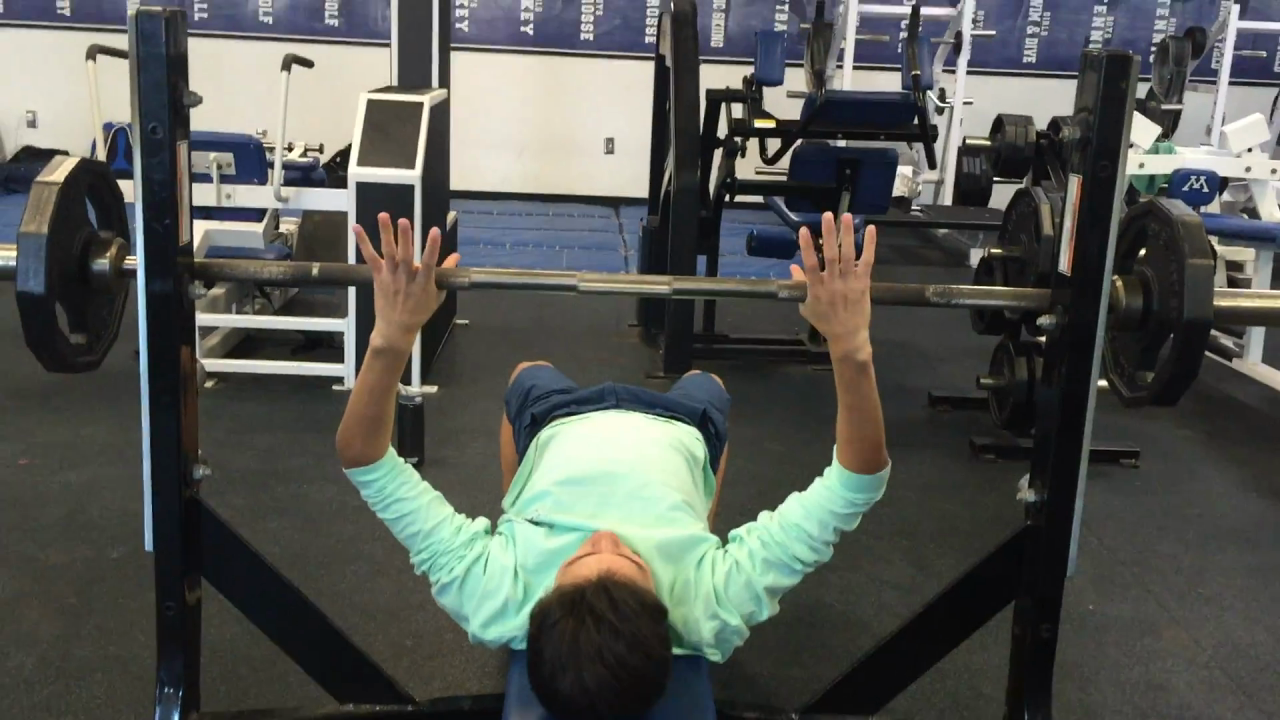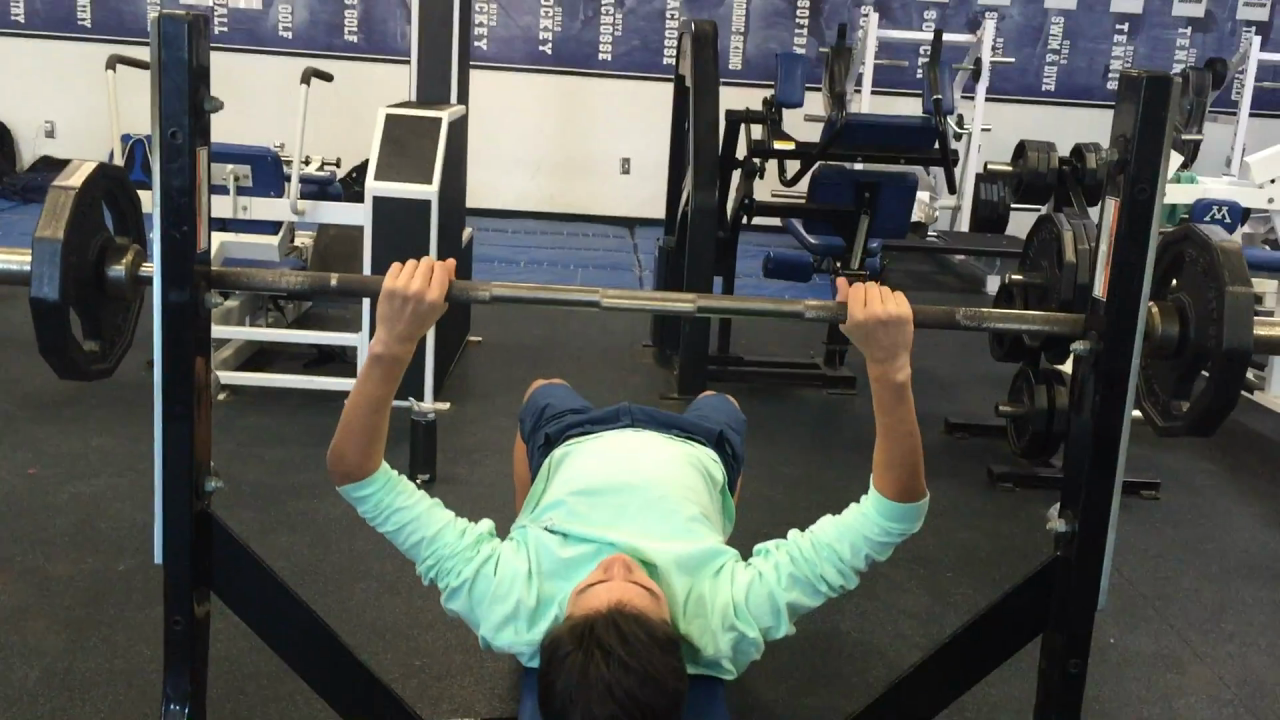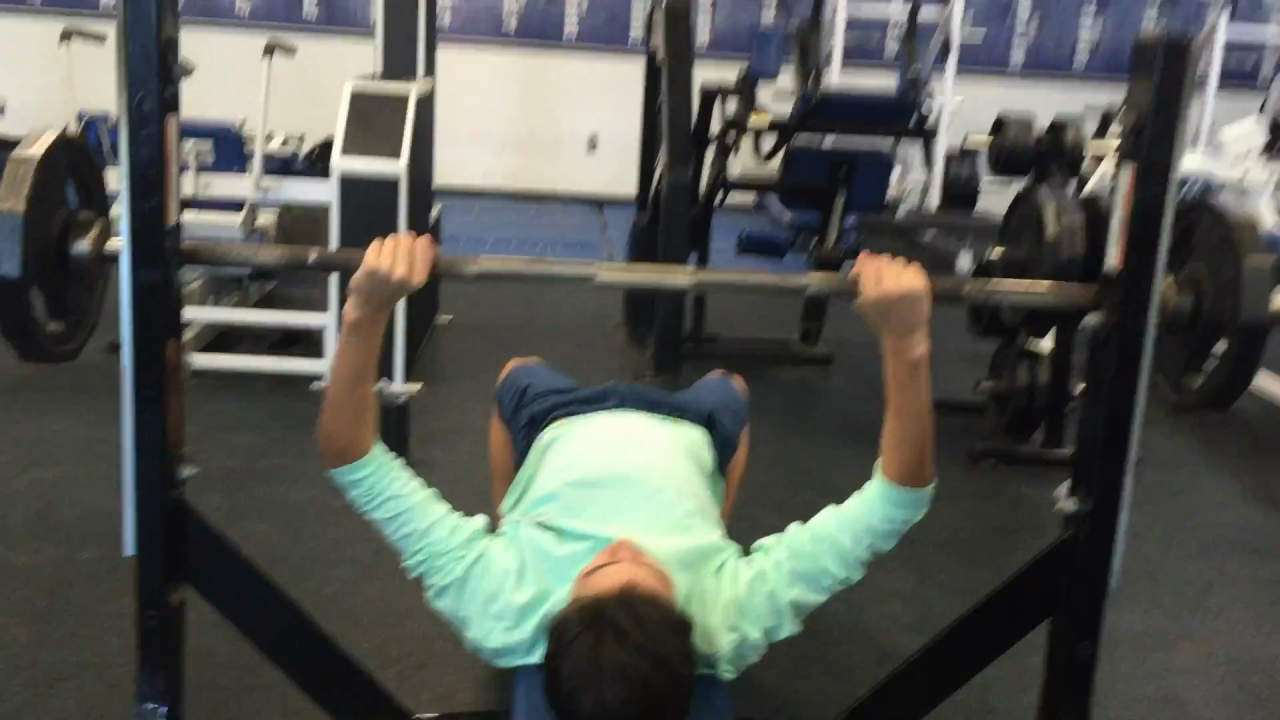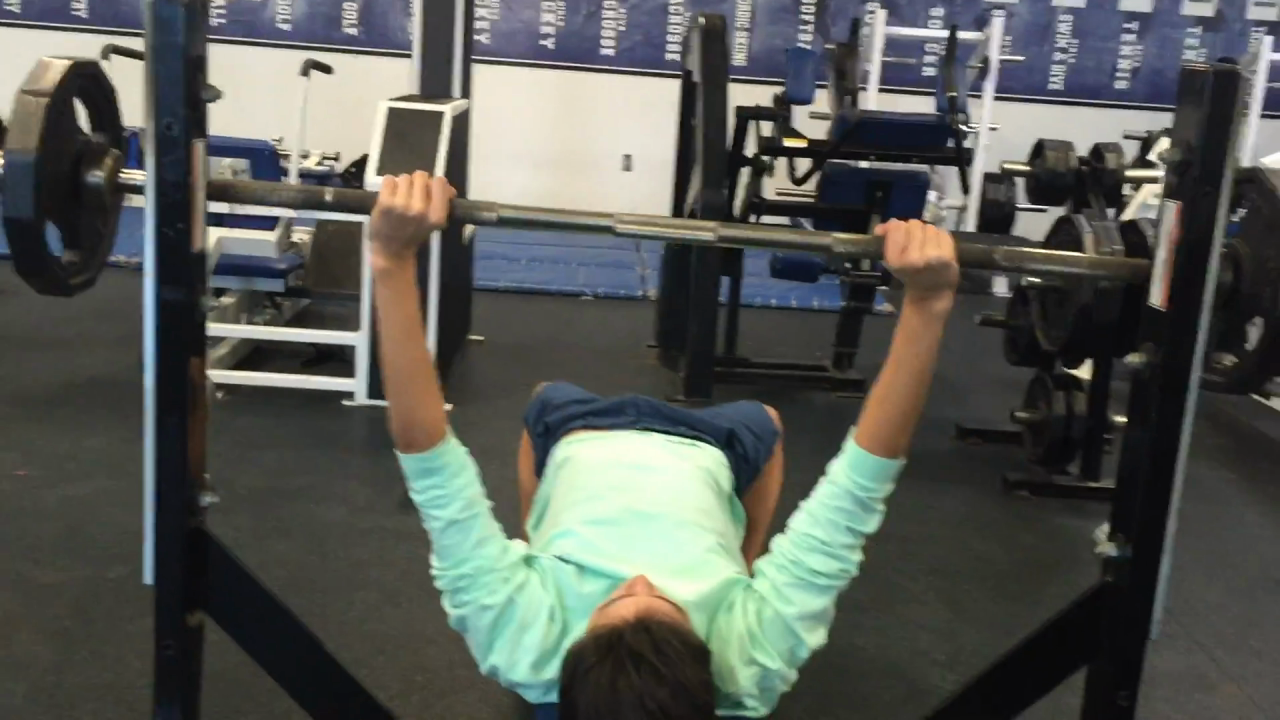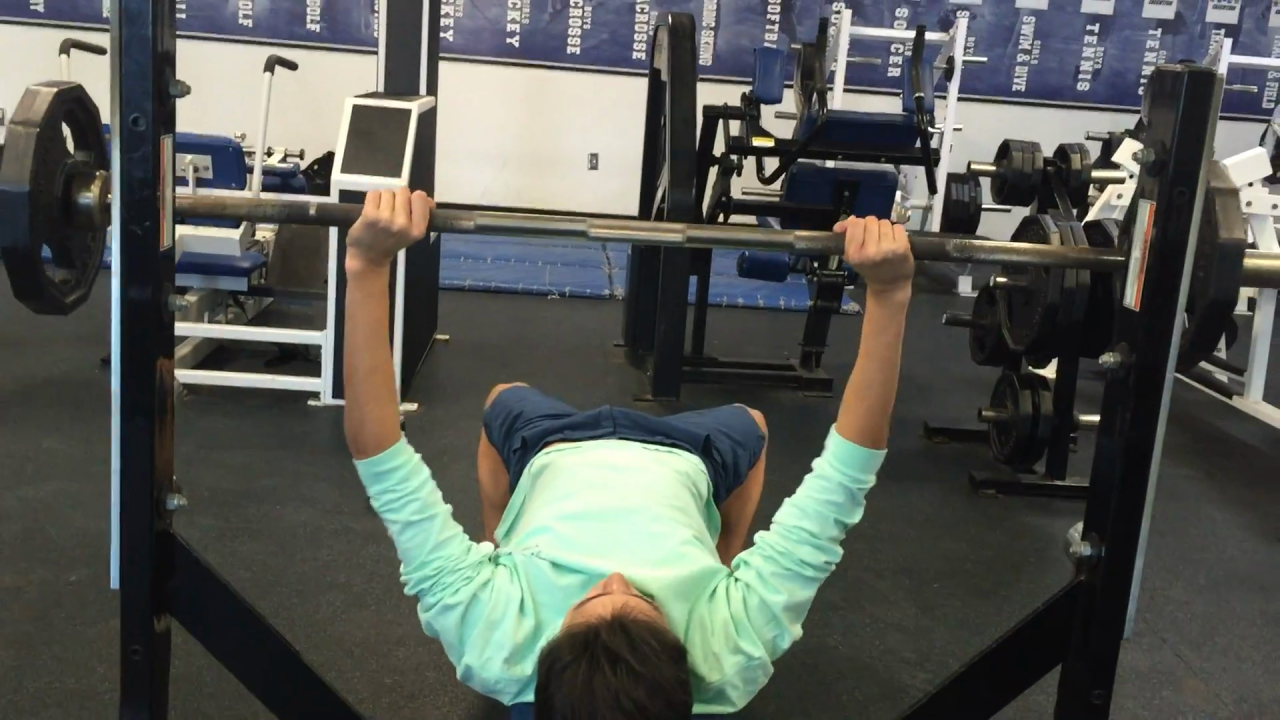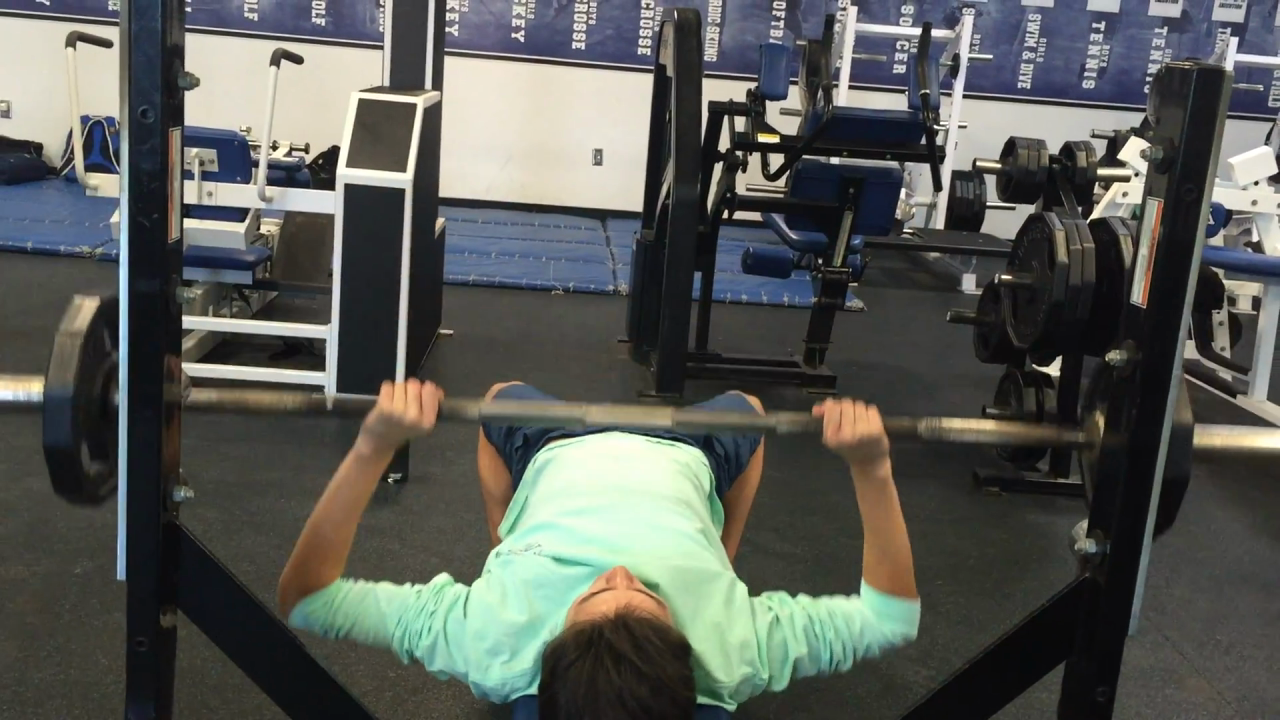
dt=0.7s
person 1, frame 1
left shoulder: (497, 600)
right shoulder: (710, 604)
left elbow: (365, 463)
right elbow: (856, 484)
left wrist: (391, 337)
right wrist: (850, 347)
left knee: (530, 375)
right knee: (703, 385)
person 1, frame 2
left shoulder: (512, 606)
right shoulder: (726, 617)
left elbow: (354, 474)
right elbow: (895, 514)
left wrist: (390, 344)
right wrist: (890, 368)
left knee: (545, 393)
right knee: (717, 405)
person 1, frame 3
left shoulder: (502, 611)
right shoulder: (731, 620)
left elbow: (350, 463)
right elbow: (897, 502)
left wrist: (365, 313)
right wrist: (906, 344)
left knee: (520, 375)
right knee: (724, 388)
person 1, frame 4
left shoulder: (521, 645)
right shoulder: (752, 652)
left elbow: (429, 466)
right elbow: (861, 482)
left wrist: (393, 260)
right wrist: (926, 303)
left knee: (551, 401)
right knee: (759, 420)
person 1, frame 5
left shoulder: (497, 648)
right shoulder: (729, 652)
left elbow: (382, 463)
right elbow: (848, 473)
left wrist: (368, 266)
right wrist: (887, 296)
left knee: (509, 401)
right knee: (747, 422)
person 1, frame 6
left shoulder: (492, 645)
right shoulder: (733, 653)
left elbow: (305, 599)
right elbow: (893, 614)
left wrist: (373, 446)
right wrist: (872, 470)
left knee: (504, 400)
right knee: (744, 412)
